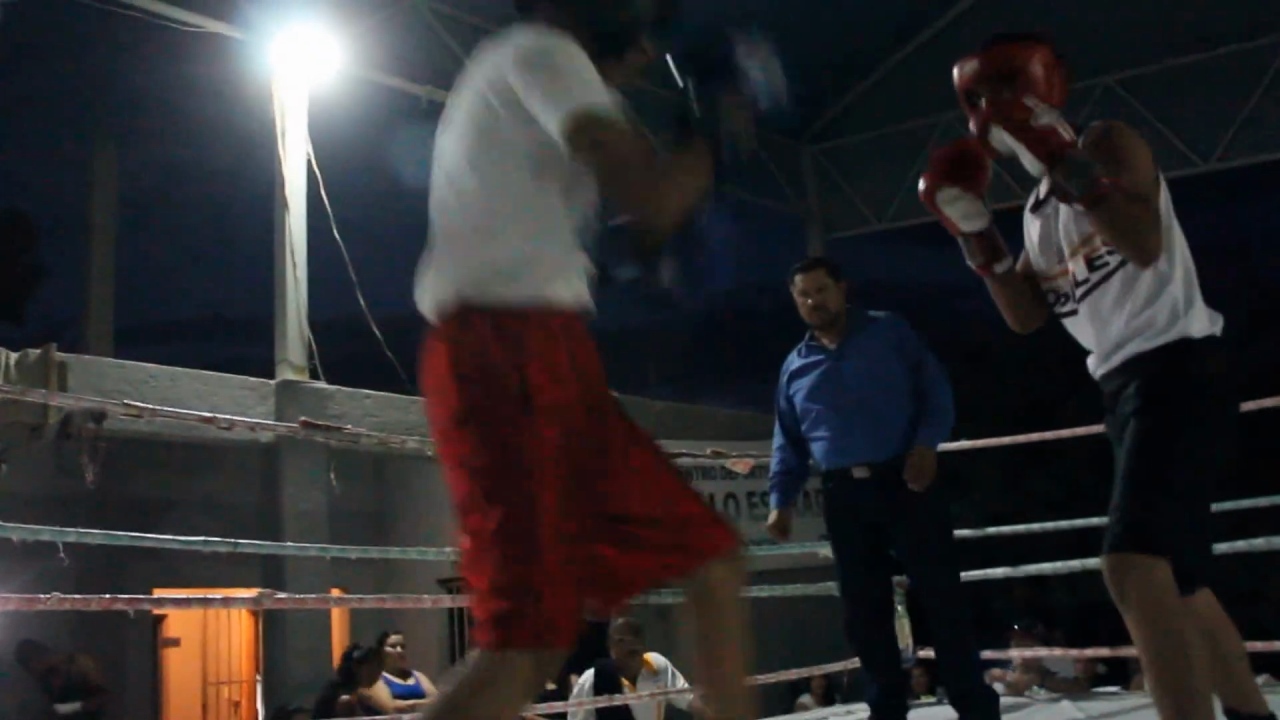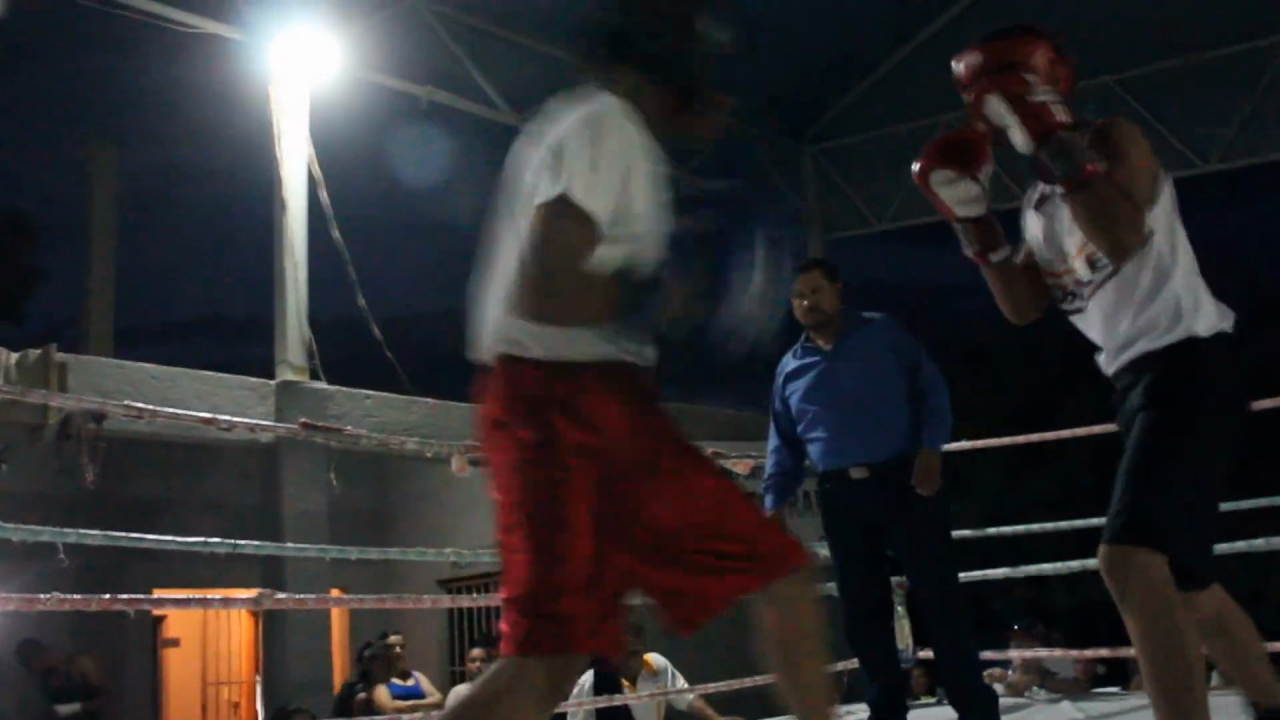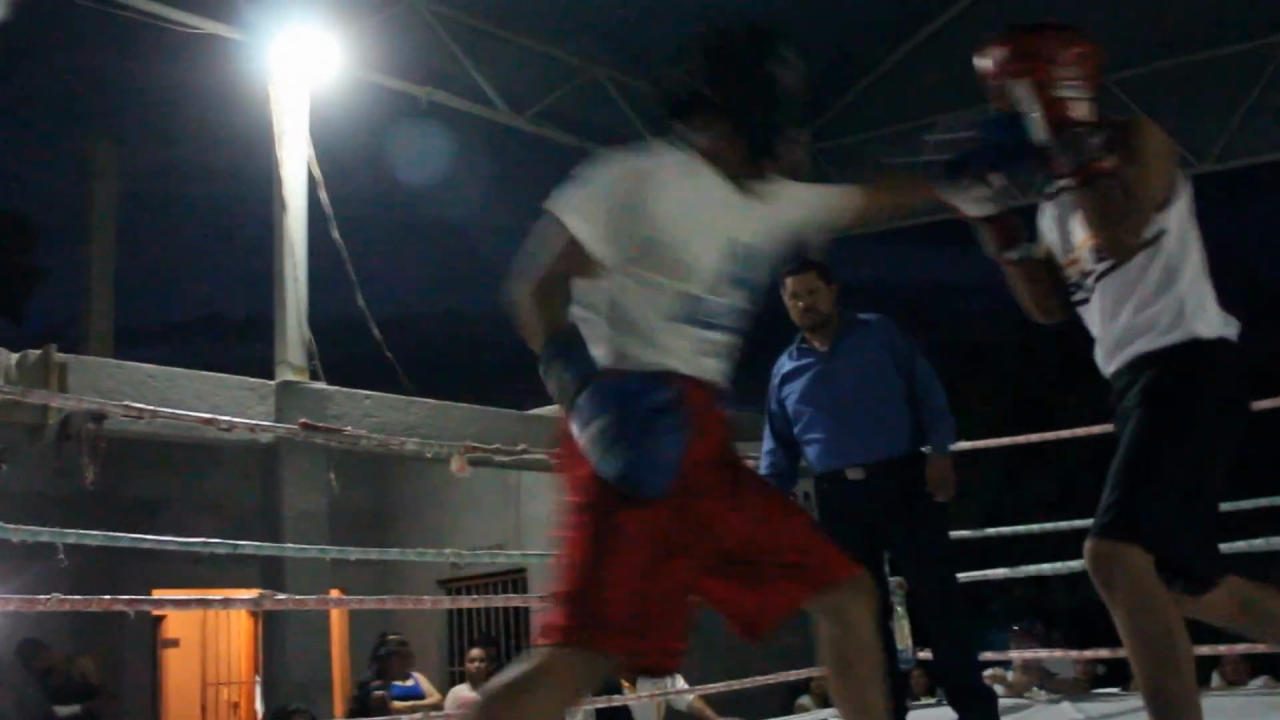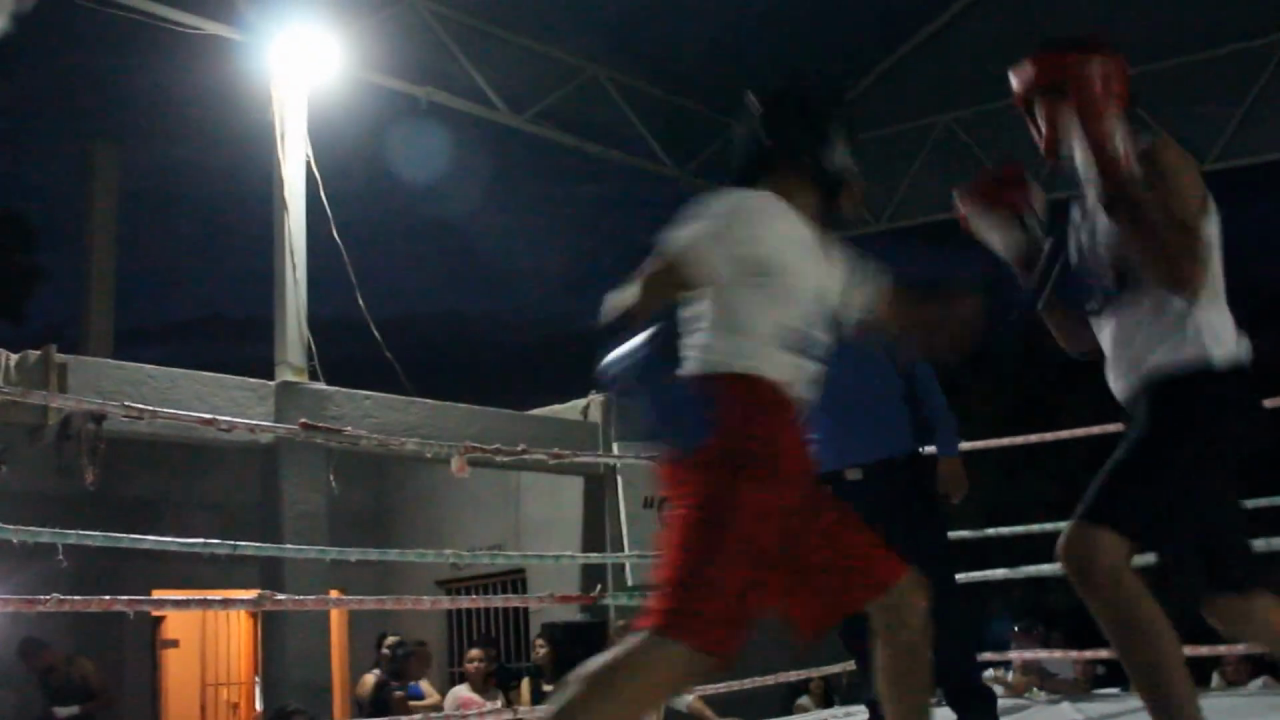
dt=0.1s
person 1, frame 1
left shoulder: (521, 74)
right elbow: (653, 198)
left hip: (549, 363)
right hip: (510, 360)
left knee: (715, 560)
right knee: (529, 641)
person 1, frame 2
left shoulder: (630, 150)
right shoulder: (595, 128)
right elbow: (546, 285)
left hip: (622, 418)
right hip: (558, 412)
left knee: (787, 575)
right knee: (547, 659)
person 1, frame 3
left shoulder: (769, 204)
right shoulder: (640, 178)
left elbow: (868, 202)
right elbow: (533, 288)
right wrist: (581, 381)
left hip: (695, 439)
right hip: (632, 433)
left knee: (848, 592)
right knee: (586, 652)
person 1, frame 4
left shoulder: (829, 258)
right shoulder: (742, 214)
left elbow: (911, 317)
right elbow: (643, 292)
right wrist: (652, 343)
left hip: (765, 455)
right hip: (727, 441)
left knee: (903, 595)
right knee: (677, 650)
person 2, frame 1
left shoulder: (1108, 142)
right shoulder: (1036, 209)
left elbow: (1146, 246)
right elbow: (1025, 318)
left wrist: (1059, 161)
right wrist: (973, 229)
left hip: (1174, 371)
right hip: (1128, 384)
left knee: (1134, 570)
right knee: (1172, 580)
person 2, frame 2
left shoulder: (1111, 139)
right shoulder: (1040, 202)
left elbow: (1120, 240)
right elbow: (1024, 306)
left wrist: (1052, 144)
right wrist: (969, 212)
left hip: (1186, 368)
right hip: (1149, 379)
left knee: (1132, 564)
right knee: (1179, 578)
person 2, frame 3
left shoulder: (1134, 138)
right shoulder: (1057, 200)
left elbow: (1119, 238)
right elbow: (1048, 305)
left wrist: (1069, 140)
right wrist: (988, 215)
left hip: (1186, 371)
right hip: (1146, 382)
left knee: (1116, 559)
right knee: (1191, 584)
person 2, frame 4
left shoulder: (1159, 163)
right shoulder: (1093, 211)
left elbow: (1187, 276)
right elbow: (1076, 337)
left wrist: (1107, 171)
right wrist: (1015, 247)
left hip: (1194, 397)
right hip: (1168, 405)
left knee: (1087, 551)
person 3, frame 1
left shoulder: (888, 331)
right shoulder: (795, 366)
left elbow: (935, 388)
right elbow: (788, 442)
left wrist: (926, 444)
right wrist: (781, 501)
left hip: (905, 481)
right hip: (844, 494)
left knee: (940, 593)
right knee: (864, 609)
person 3, frame 2
left shoulder: (883, 333)
right shoulder: (790, 368)
left elbow: (931, 390)
right elbow: (783, 445)
left wrist: (930, 448)
right wrist: (774, 502)
left hip: (903, 480)
right hip: (840, 495)
left knee: (937, 593)
right knee: (863, 608)
person 3, frame 3
left shoulder: (879, 334)
right shoulder: (786, 369)
left elbow: (928, 392)
right elbow: (778, 446)
left wrist: (939, 450)
left hip: (901, 481)
right hip: (837, 495)
left knee: (936, 592)
person 3, frame 4
left shoulder: (872, 340)
left elbow: (925, 390)
left wrist: (946, 453)
left hip: (898, 481)
right hip: (835, 497)
left knee: (935, 593)
right knee: (857, 610)
